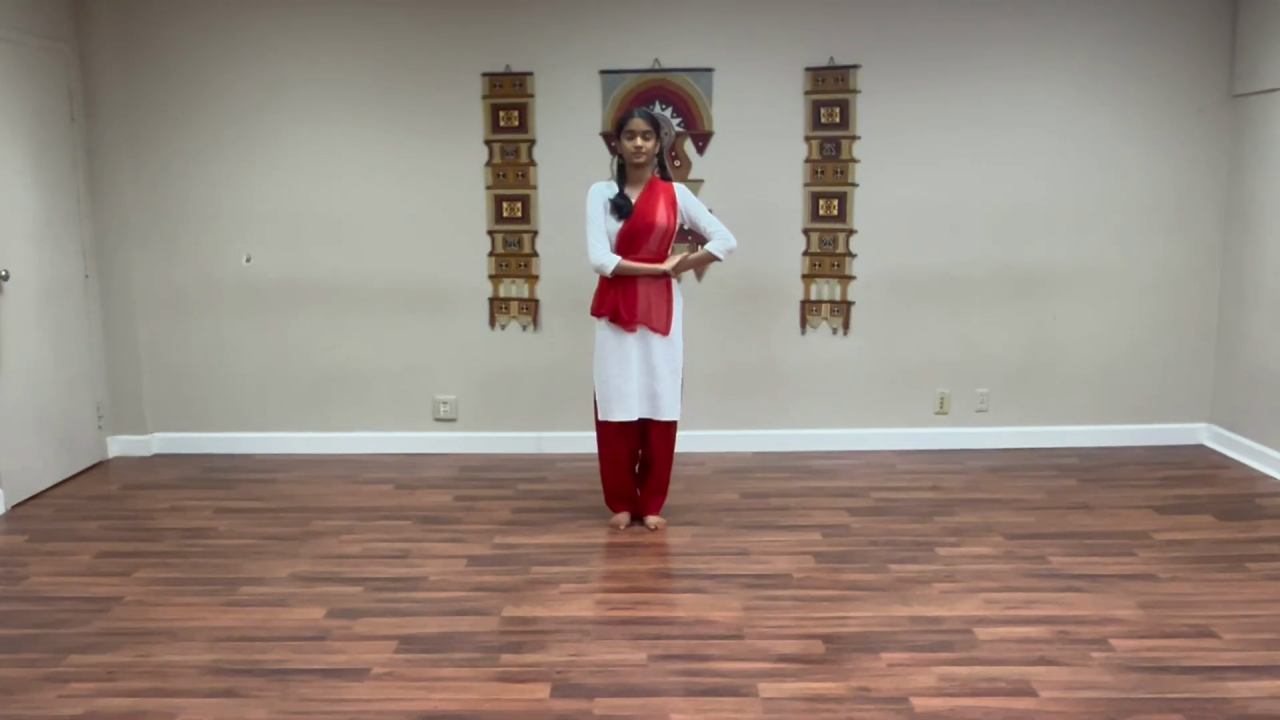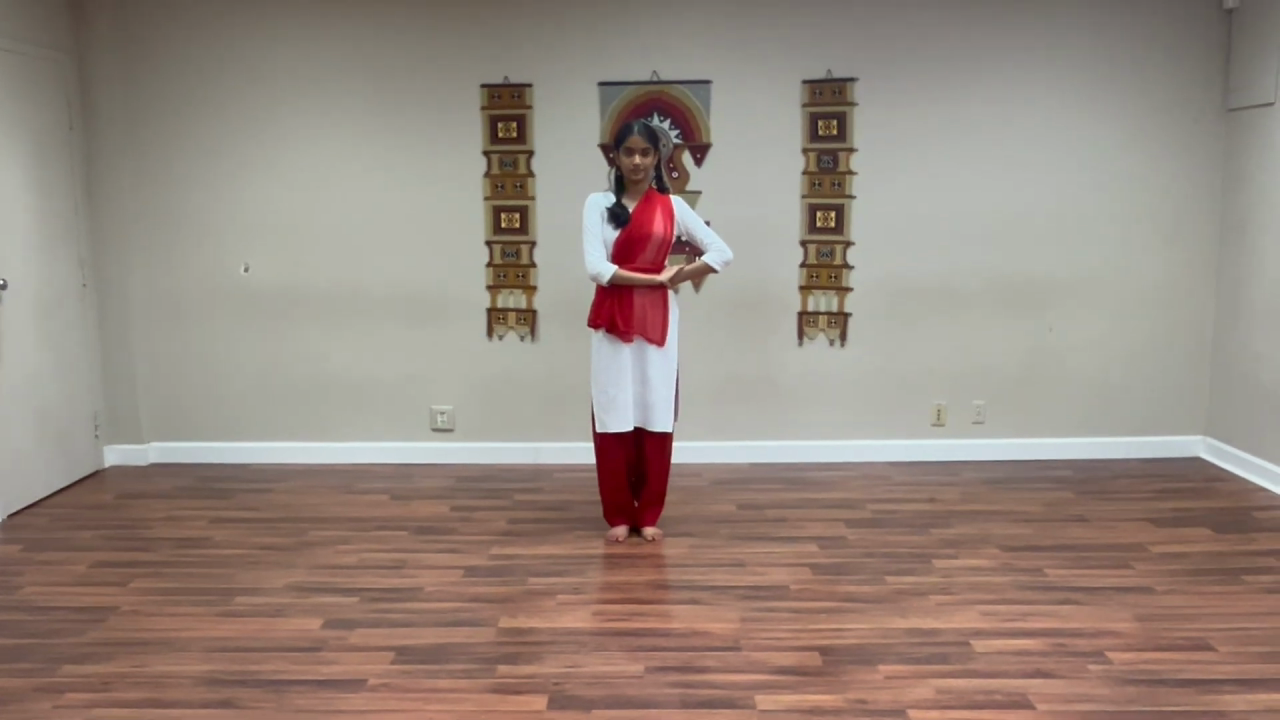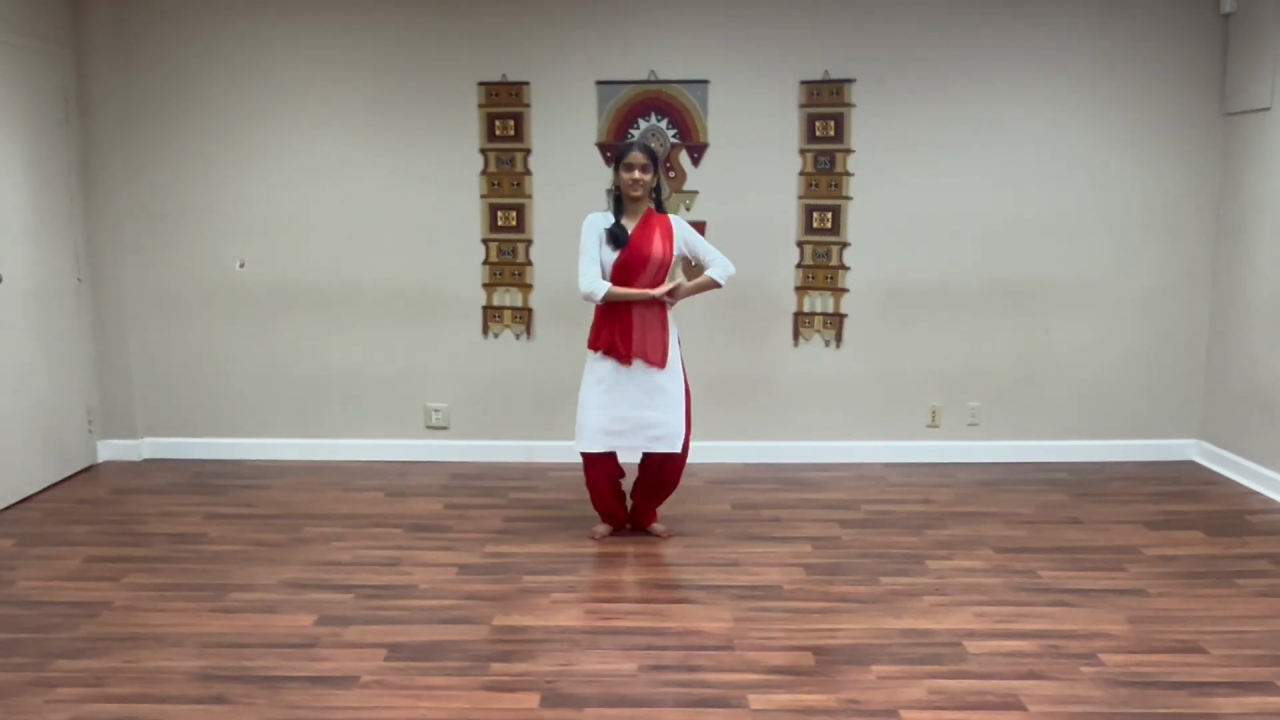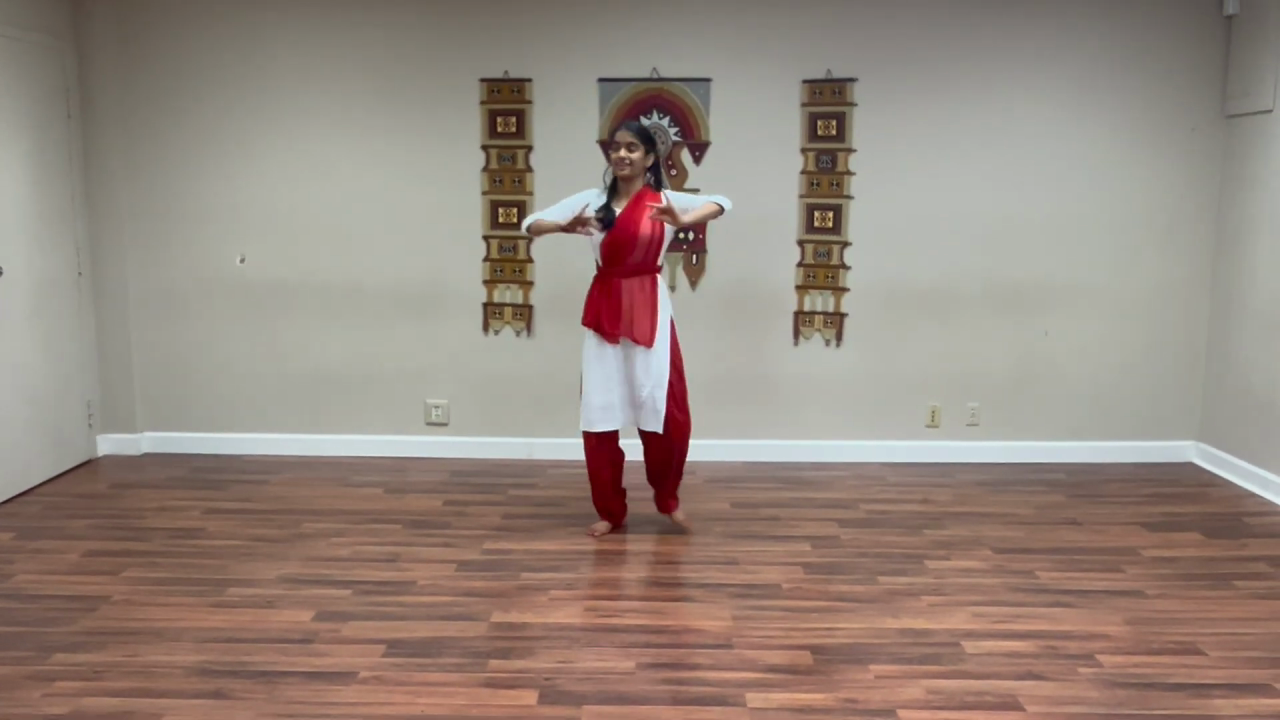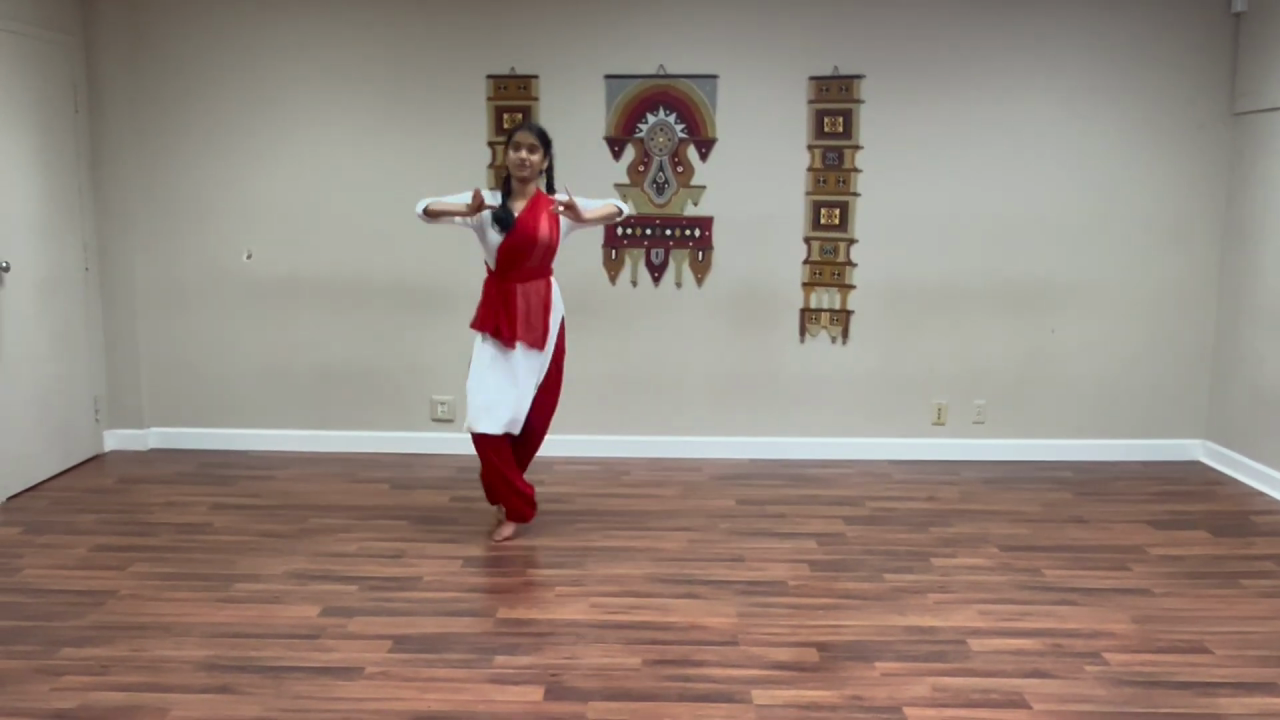
dt=1s
person 1, frame 1
left shoulder: (676, 193)
right shoulder: (601, 193)
left elbow: (725, 241)
right elbow: (599, 259)
left wrist: (681, 266)
right wrist: (658, 267)
left hip: (661, 309)
right hip: (616, 310)
left knee: (660, 406)
right knee: (615, 407)
left ankle: (651, 504)
right ankle: (621, 503)
person 1, frame 2
left shoulder: (672, 206)
right shoulder: (598, 203)
left elbow: (721, 253)
right elbow: (596, 267)
left wrist: (676, 278)
right wrist: (655, 278)
left hip: (657, 320)
right hip: (612, 320)
left knee: (656, 416)
right knee: (613, 417)
left ankle: (649, 515)
right ankle: (619, 515)
person 1, frame 3
left shoulder: (672, 226)
right shoulder: (597, 224)
left elbow: (723, 269)
right elbow: (588, 285)
left wrist: (682, 291)
right wrist: (647, 293)
left hip: (657, 339)
right hip: (610, 340)
left knee: (671, 439)
right knee: (595, 439)
left ankle: (644, 512)
right ankle: (612, 514)
person 1, frame 4
left shoulder: (664, 201)
right shoulder: (591, 203)
left elbow: (719, 203)
right elbow: (532, 226)
left wrist: (685, 220)
right wrist: (565, 224)
left hip: (650, 312)
right hip: (604, 314)
left knee: (667, 416)
right knee: (600, 418)
left ankle: (668, 500)
right ankle: (610, 511)
person 1, frame 5
left shoulder: (559, 205)
right shoulder: (486, 201)
left elbow: (619, 207)
right elbow: (427, 207)
left wrist: (585, 218)
right wrist: (463, 213)
left hip: (542, 316)
right hip: (496, 317)
left knee: (531, 416)
right knee: (487, 417)
left ankle: (509, 500)
right ankle: (517, 508)
